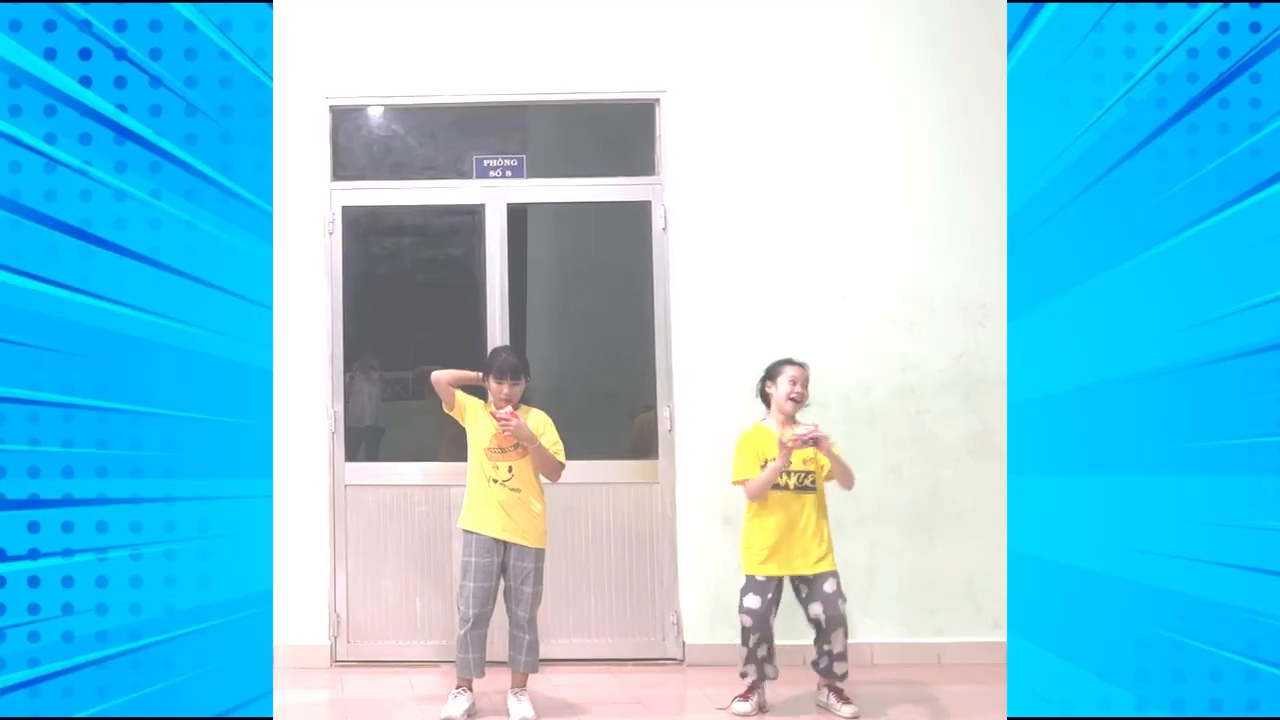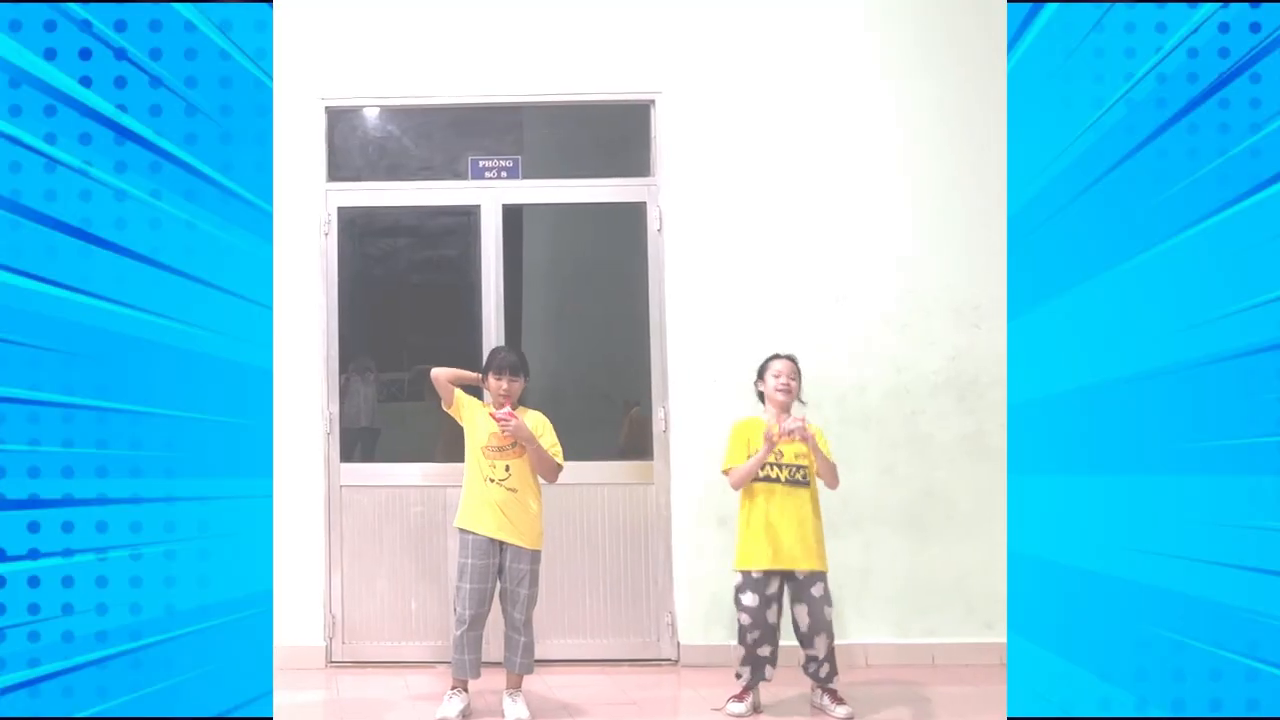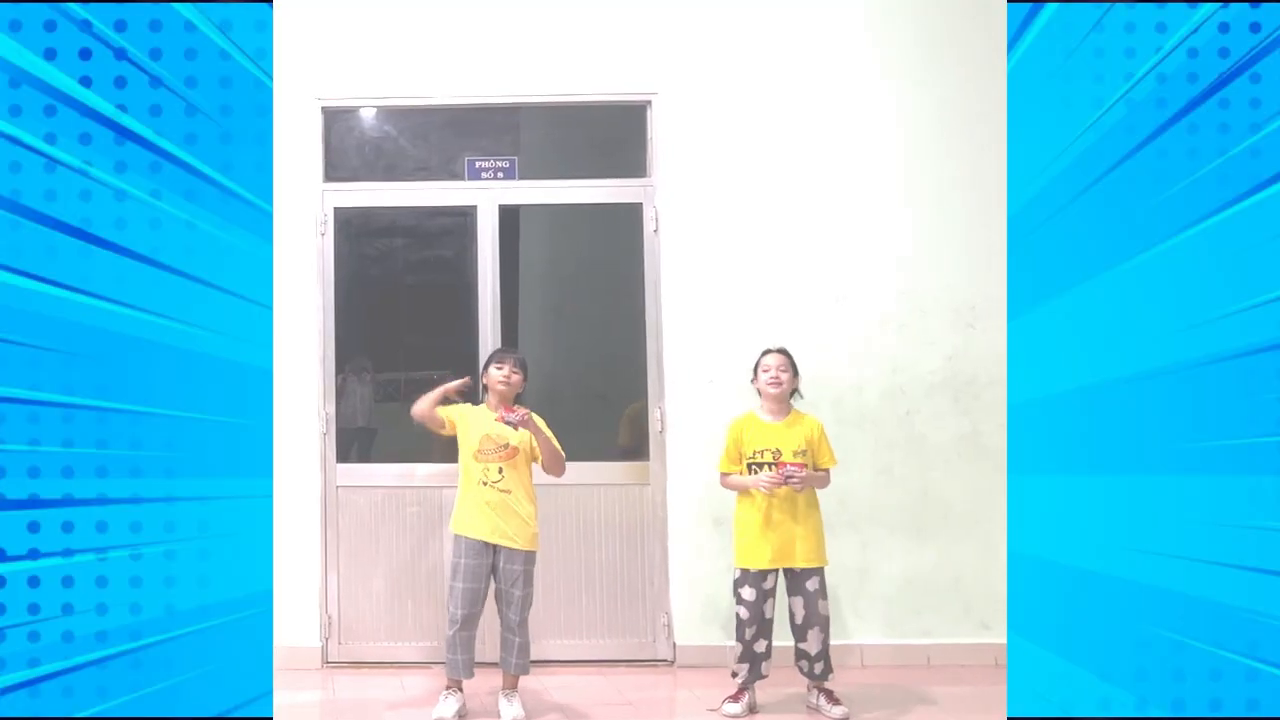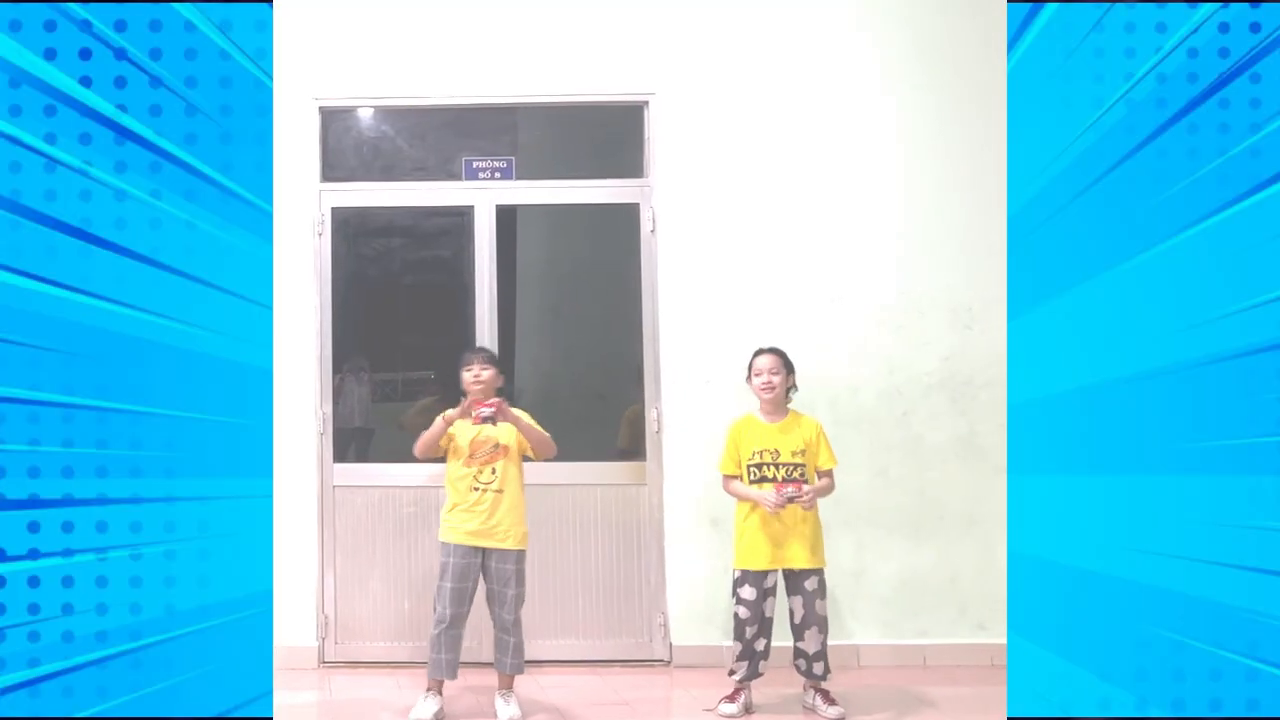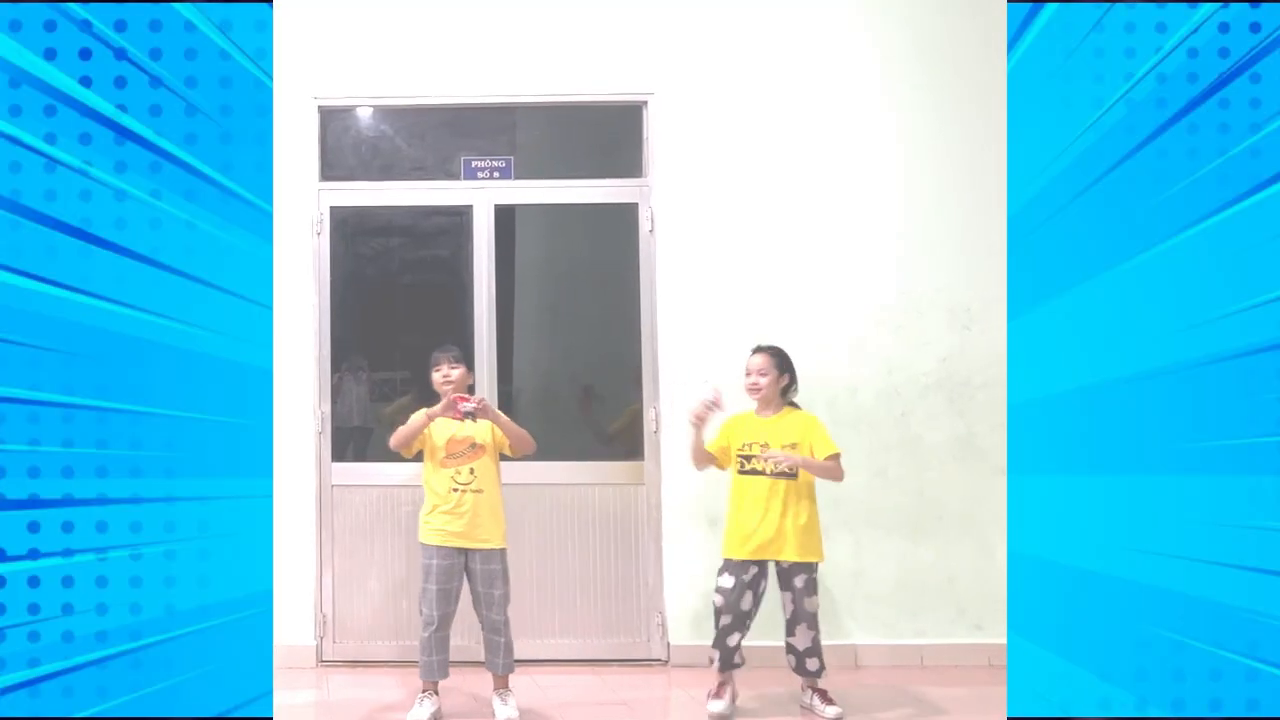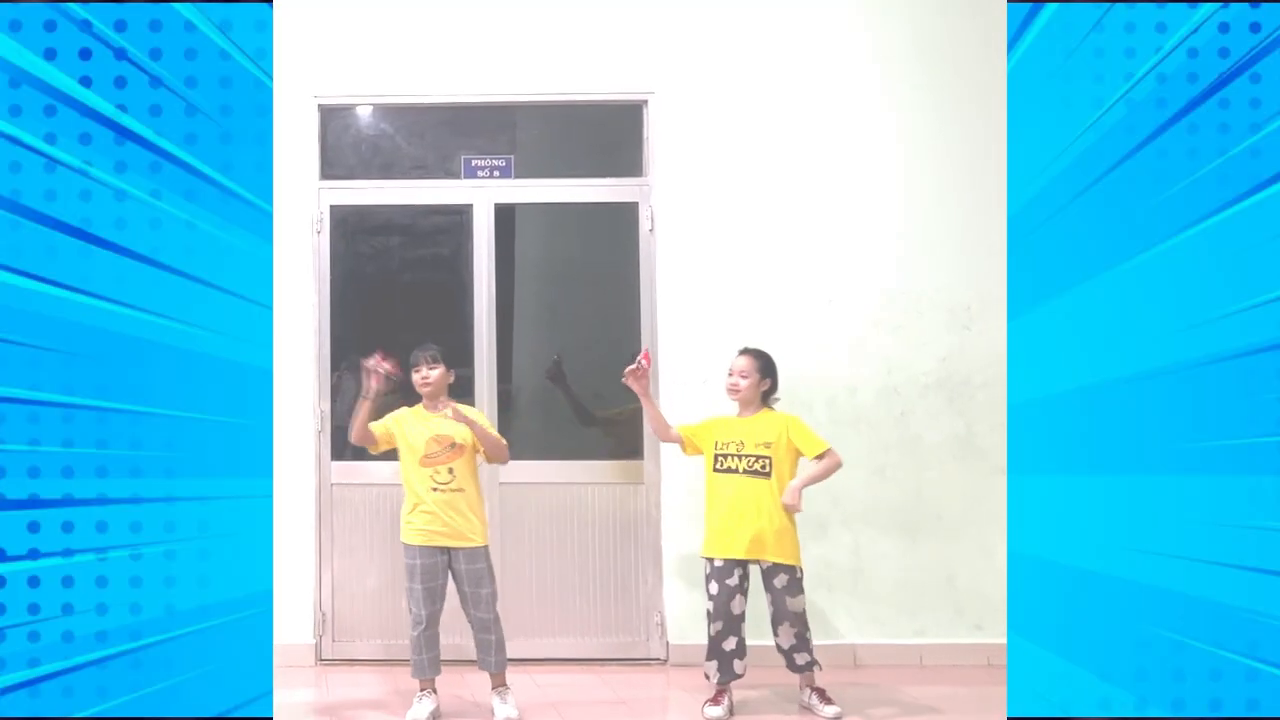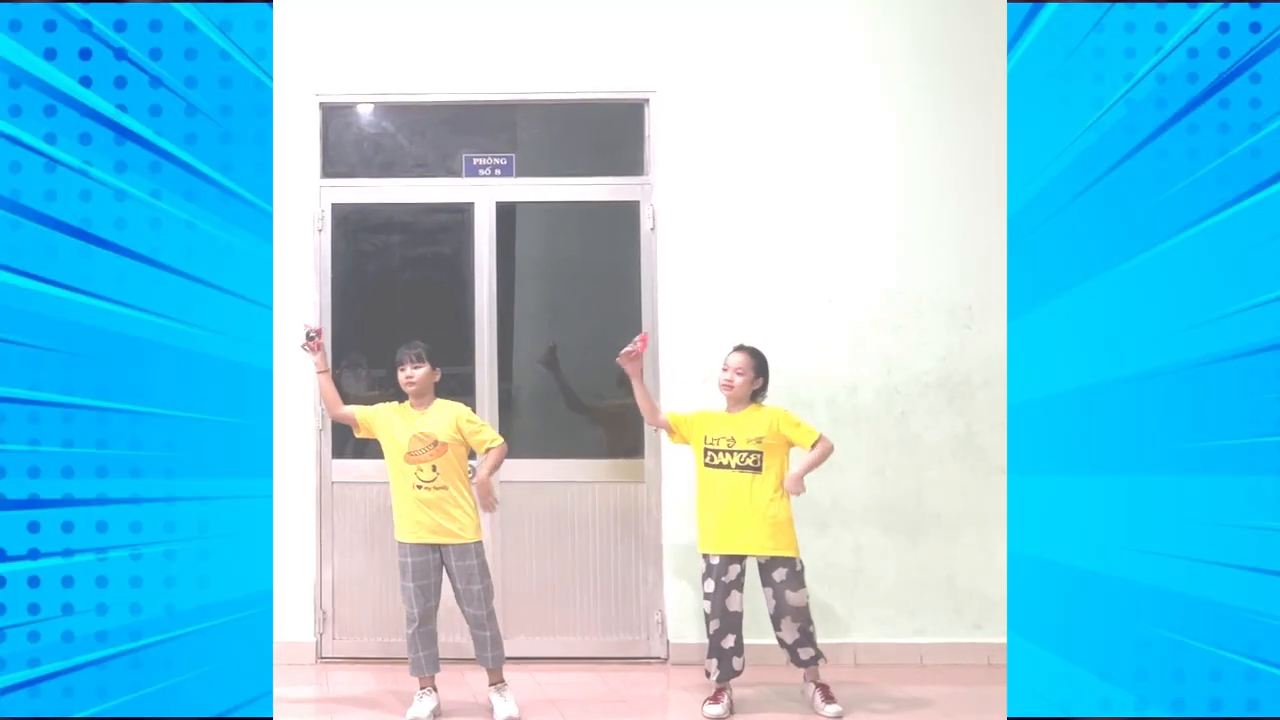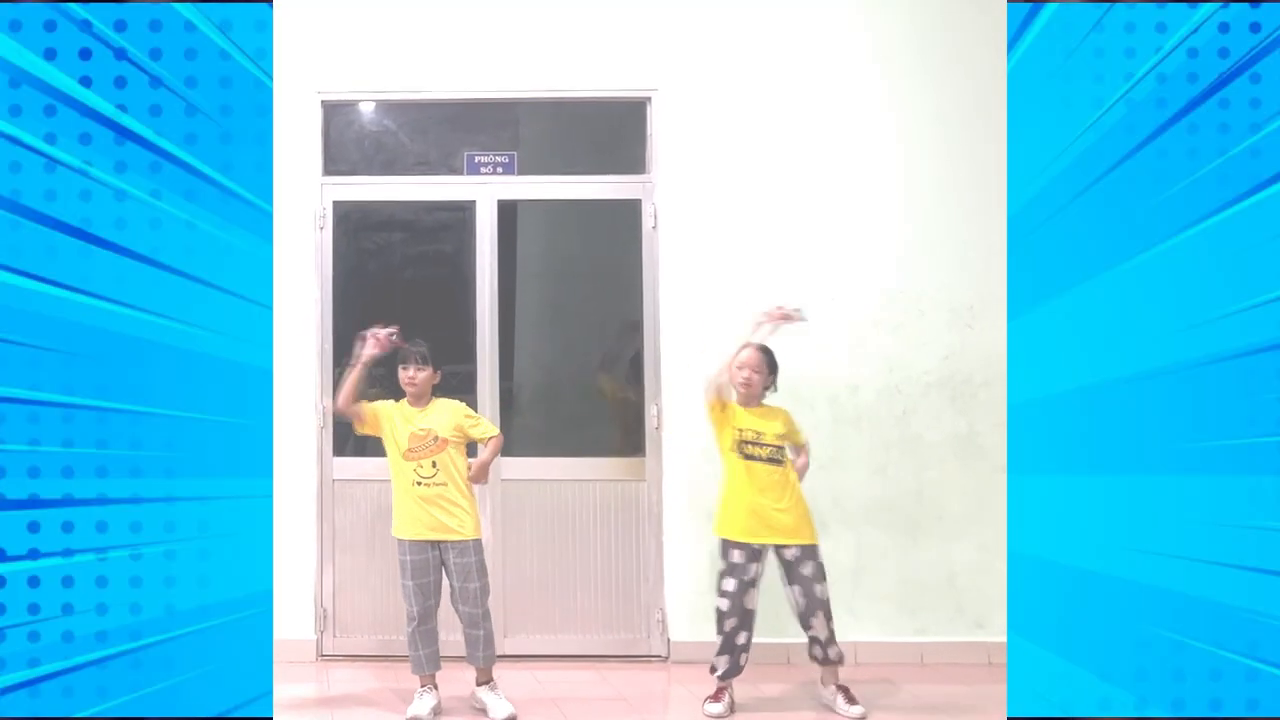
dt=0.3s
person 1, frame 1
left shoulder: (538, 419)
right shoulder: (473, 411)
left elbow: (556, 472)
right elbow: (438, 378)
left wrist: (527, 438)
right wrist: (481, 377)
left hip: (527, 532)
right hip: (481, 528)
left knee: (523, 614)
right knee: (472, 611)
right ankle: (464, 690)
person 1, frame 2
left shoulder: (536, 421)
right shoulder: (471, 411)
left elbow: (552, 474)
right elbow: (437, 375)
left wrist: (526, 439)
right wrist: (481, 380)
left hip: (523, 532)
right hip: (478, 528)
left knee: (519, 615)
right knee: (469, 612)
person 1, frame 3
left shoulder: (530, 420)
right shoulder: (465, 415)
left elbow: (557, 469)
right elbow: (419, 413)
left wrist: (534, 429)
right wrist: (452, 387)
left hip: (517, 534)
right hip: (472, 530)
left knee: (514, 616)
right knee: (461, 612)
person 1, frame 4
left shoulder: (514, 417)
right shoulder: (450, 419)
left elbow: (549, 451)
right elbow: (421, 451)
left wrist: (512, 419)
right wrist: (453, 417)
left hip: (506, 534)
right hip: (460, 533)
left knee: (507, 616)
right knee: (448, 615)
person 1, frame 5
left shoulder: (488, 419)
right shoulder: (426, 418)
left elbow: (527, 448)
right elbow: (395, 444)
left wrist: (492, 415)
right wrist: (434, 413)
left hip: (487, 535)
right hip: (440, 534)
left knee: (495, 615)
right knee: (435, 617)
person 1, frame 6
left shoulder: (468, 415)
right shoulder: (402, 419)
left elbow: (502, 456)
right elbow: (358, 437)
left wrist: (469, 423)
right wrist: (369, 395)
left hip: (468, 533)
right hip: (422, 535)
left knee: (484, 612)
right knee: (424, 616)
left ankle: (500, 689)
person 1, frame 7
left shoulder: (456, 413)
right shoulder: (386, 415)
left elbow: (498, 445)
right elbow: (336, 411)
left wrist: (484, 475)
right wrist: (322, 365)
left hip: (460, 530)
right hip: (414, 534)
left knee: (479, 609)
right knee: (419, 615)
left ankle: (498, 686)
person 1, frame 8
left shoulder: (454, 410)
right shoulder: (385, 414)
left elbow: (493, 435)
right elbow: (342, 404)
left wrist: (482, 462)
right wrist: (365, 356)
left hip: (459, 526)
right hip: (413, 529)
left knee: (474, 606)
right knee: (420, 611)
left ankle: (485, 685)
person 2, frame 1
left shoulder: (812, 438)
right shoulder: (752, 438)
left elbow: (847, 483)
right elbow: (752, 493)
left wrist: (827, 452)
right wrist: (781, 459)
left hip: (813, 551)
right hip: (764, 552)
left knee: (833, 617)
right knee: (753, 619)
left ankle: (828, 687)
right ankle: (754, 688)
person 2, frame 2
left shoulder: (808, 430)
right shoulder: (745, 428)
left elbow: (833, 481)
right elbow: (734, 481)
left wrist: (813, 448)
right wrist: (764, 452)
left hip: (803, 545)
right hip: (759, 546)
left knee: (816, 619)
right knee: (754, 619)
left ankle: (822, 687)
right ankle: (750, 687)
person 2, frame 3
left shoulder: (810, 426)
right shoulder: (741, 426)
left elbow: (825, 478)
right elbow: (725, 478)
left wrist: (808, 479)
right wrist: (754, 481)
left hip: (802, 541)
right hip: (757, 541)
left knee: (812, 615)
right knee: (751, 616)
left ankle: (817, 687)
right ankle: (745, 687)
person 2, frame 4
left shoulder: (810, 428)
right shoulder: (740, 429)
left elbow: (829, 481)
right elbow: (729, 483)
left wrist: (813, 492)
right wrist: (759, 495)
left hip: (803, 543)
right hip: (756, 543)
left knee: (811, 616)
right knee: (749, 616)
left ankle: (814, 688)
right ankle: (742, 687)
person 2, frame 5
left shoulder: (805, 423)
right shoulder: (736, 423)
left elbow: (836, 472)
right elbow: (701, 463)
left wrist: (798, 460)
right wrist: (698, 429)
left hip: (795, 537)
right hip: (745, 538)
left knee: (802, 613)
right knee: (729, 607)
left ankle: (810, 687)
right ankle: (723, 682)
person 2, frame 6
left shoulder: (785, 424)
right shoulder: (715, 427)
left elbow: (832, 460)
right elbow: (666, 433)
left wrist: (798, 483)
right wrist: (643, 393)
left hip: (774, 539)
right hip: (725, 541)
left knee: (789, 613)
right knee: (723, 614)
left ankle: (808, 686)
right ankle: (722, 688)
person 2, frame 7
left shoulder: (775, 418)
right shoulder: (703, 421)
left elbow: (824, 445)
right elbow: (654, 418)
left wrist: (798, 471)
right wrist: (636, 376)
left hip: (770, 532)
right hip: (720, 536)
left knee: (791, 607)
right knee: (720, 611)
left ankle: (813, 680)
right ankle: (722, 686)
person 2, frame 8
left shoulder: (782, 416)
right shoulder: (722, 411)
left elbow: (801, 449)
right elbow: (716, 384)
left wrist: (800, 466)
right wrist: (757, 334)
left hip: (792, 524)
right hip: (742, 527)
left knee: (813, 601)
right knee: (733, 606)
left ankle: (831, 683)
right ankle: (723, 686)
